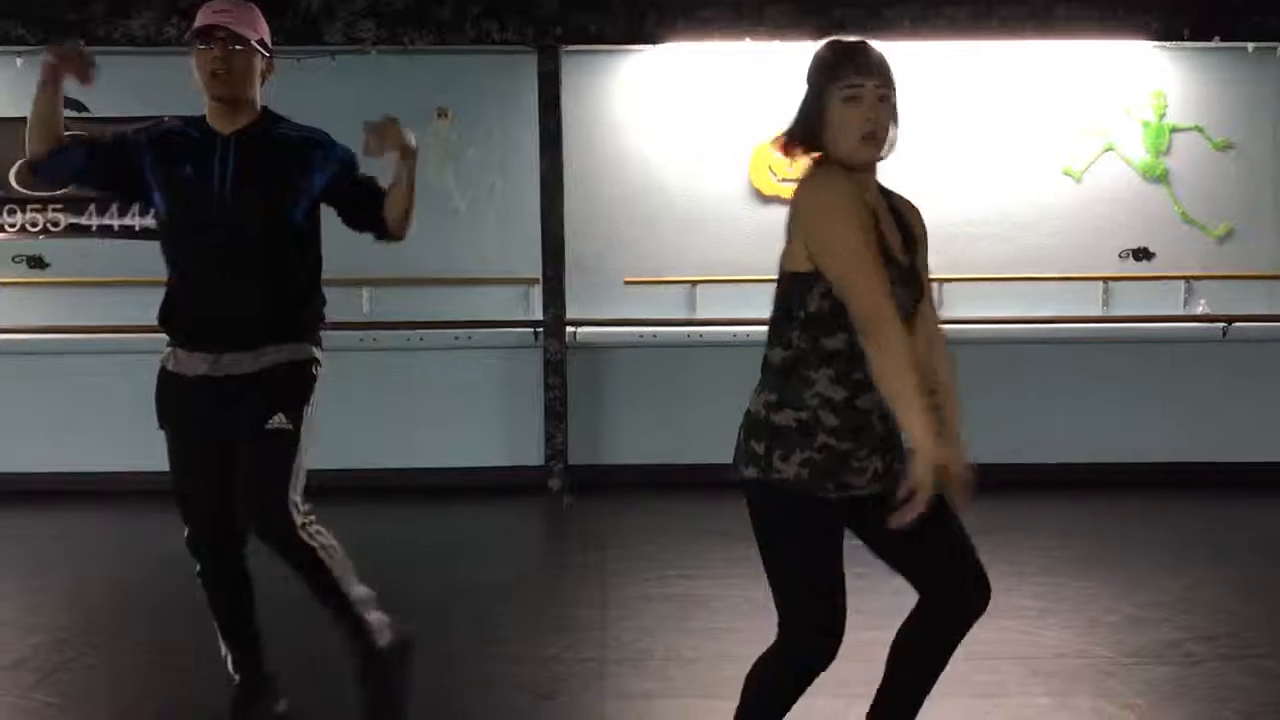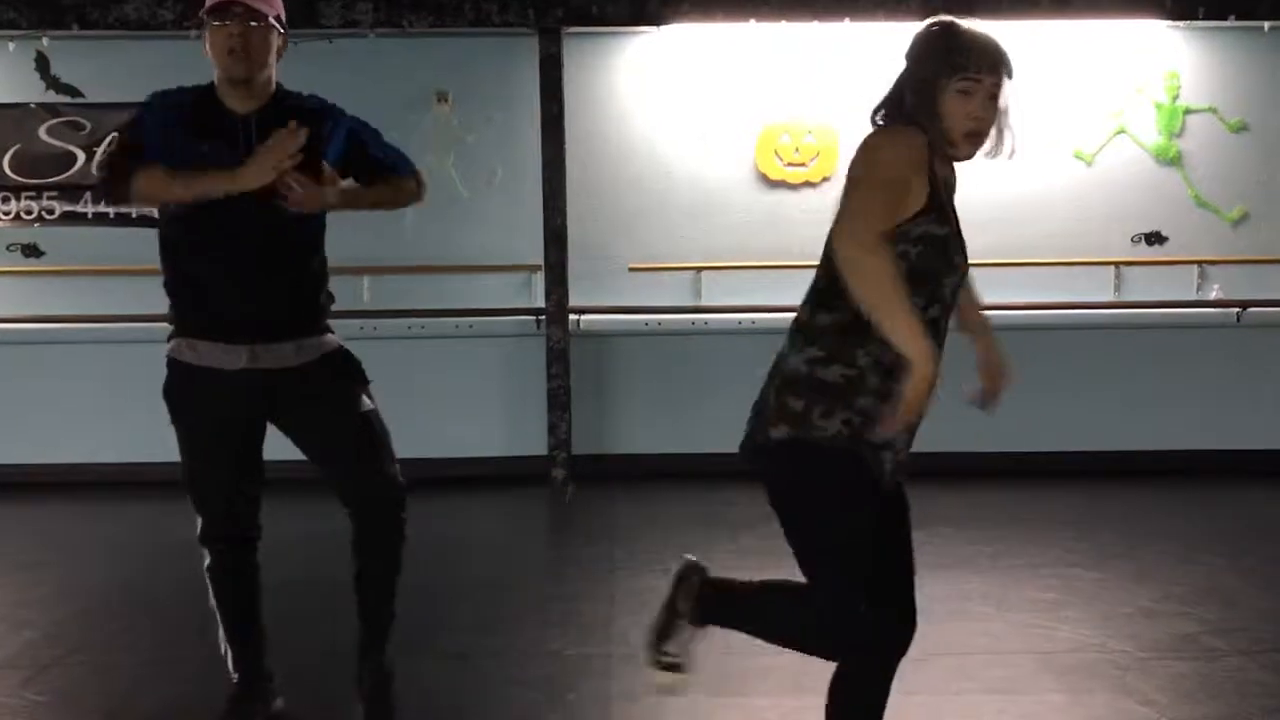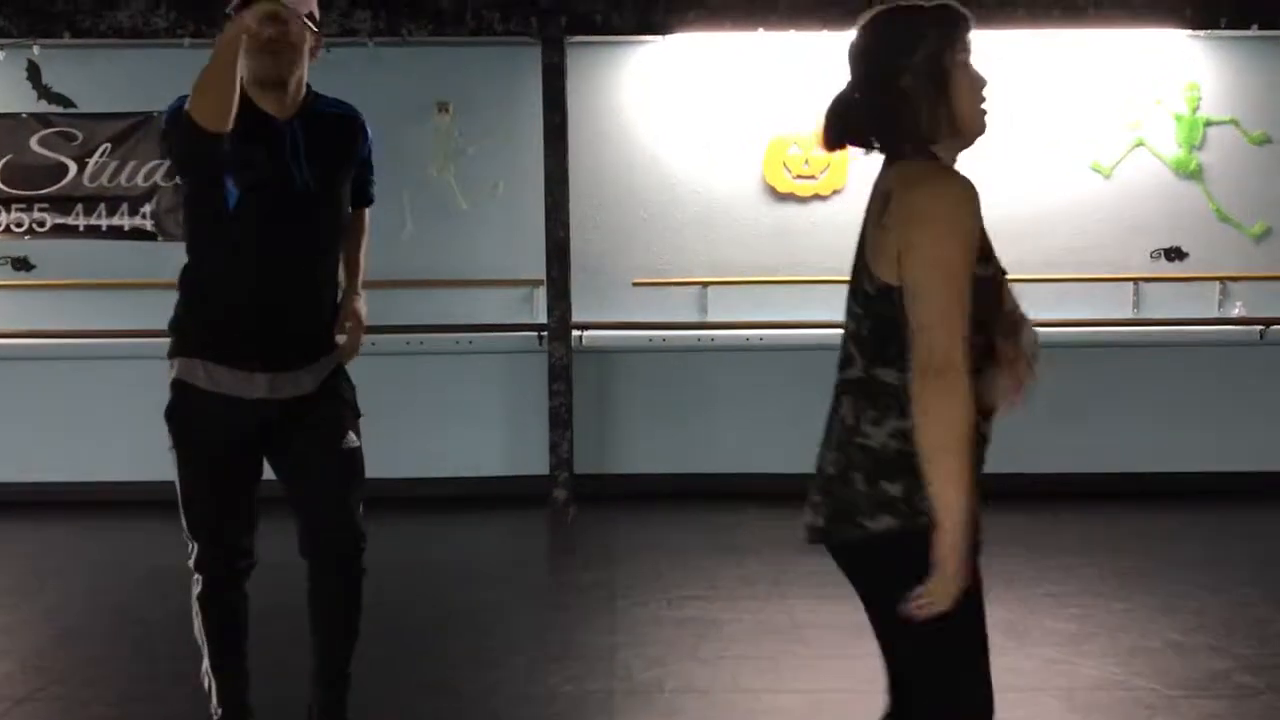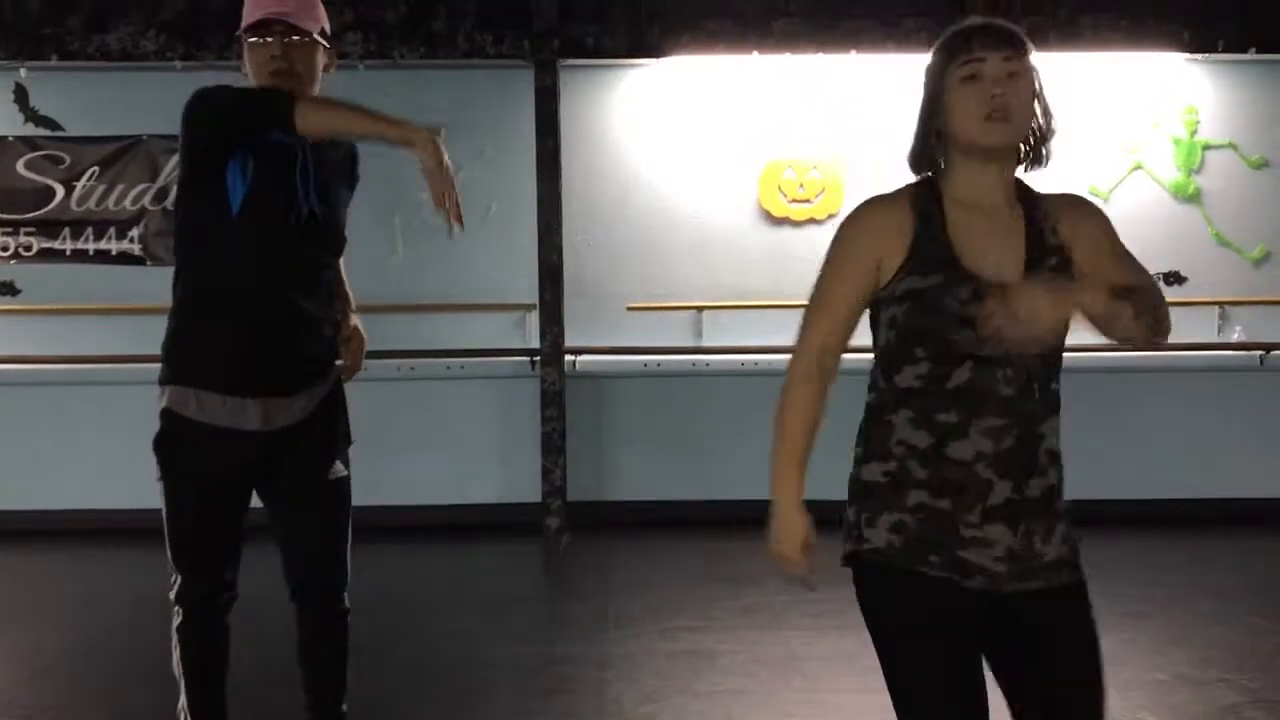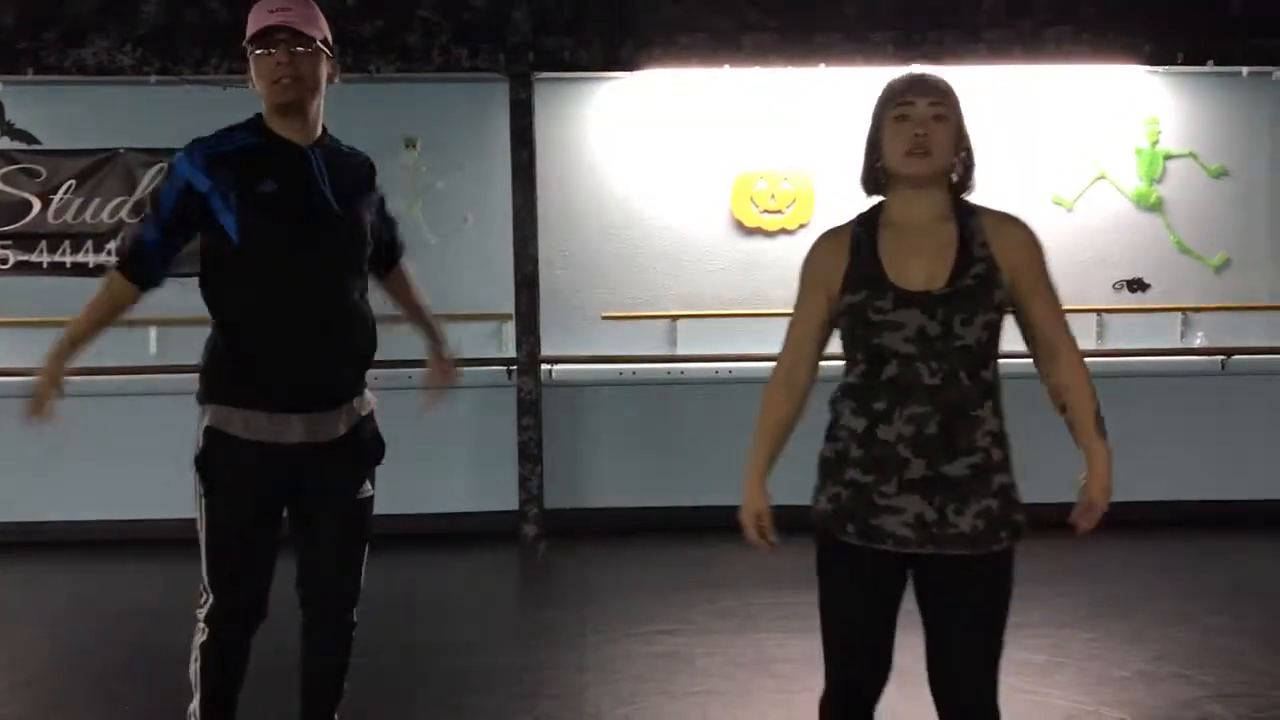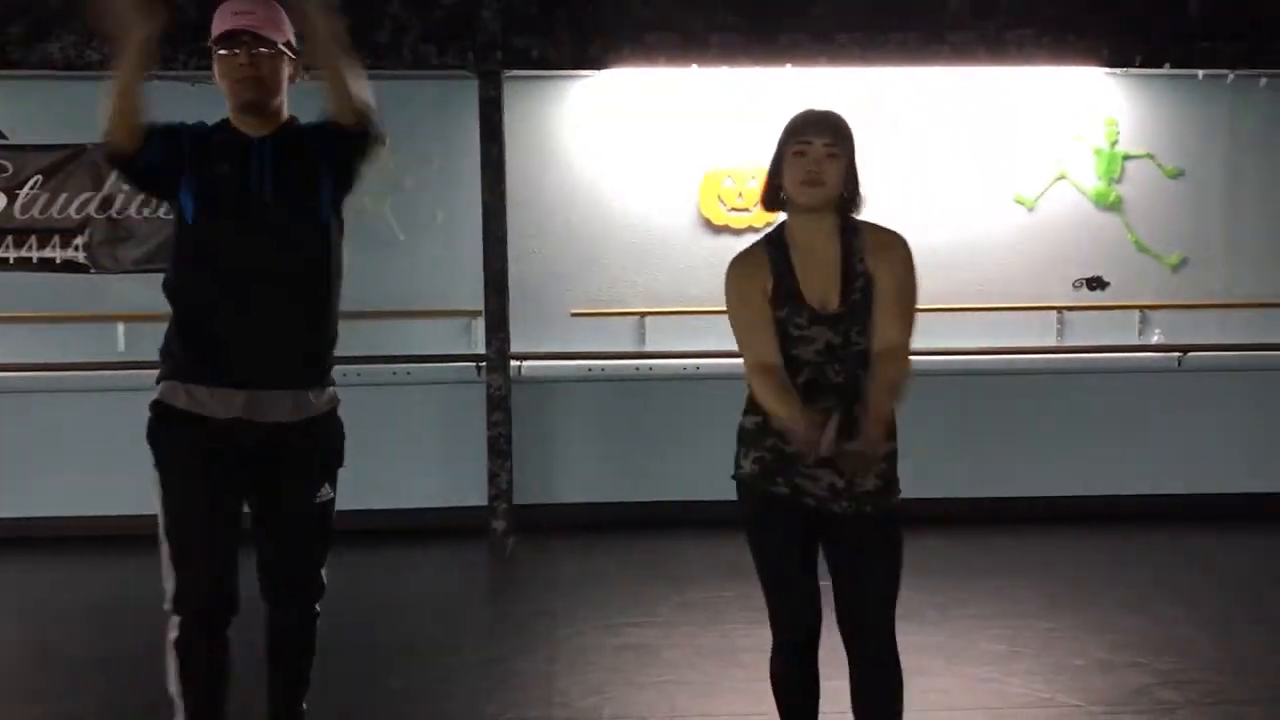
dt=0.5s
person 1, frame 1
left shoulder: (307, 150)
right shoulder: (157, 149)
left elbow: (390, 225)
right elbow: (45, 166)
left wrist: (401, 157)
right wrist: (53, 81)
left hip: (276, 361)
right hip: (190, 369)
left knee: (277, 513)
right knee: (209, 535)
left ankle: (379, 646)
person 1, frame 2
left shoulder: (323, 124)
right shoulder: (172, 116)
left elbow: (407, 183)
right elbow: (120, 182)
left wrist: (339, 199)
right wrist: (242, 176)
left hip: (305, 350)
right hip: (206, 361)
left knee: (379, 494)
right knee: (225, 530)
left ankle: (373, 662)
person 1, frame 3
left shoulder: (345, 128)
right shoulder: (201, 126)
right elbow: (206, 129)
left wrist: (353, 292)
left hip: (313, 377)
right hip: (214, 380)
left knee: (339, 545)
right knee: (218, 559)
person 1, frame 4
left shoulder: (340, 156)
right shoulder: (216, 125)
right elbow: (280, 109)
left wrist: (346, 315)
right wrist: (417, 139)
left hip: (307, 407)
right hip: (206, 409)
left knee: (324, 588)
right knee: (201, 592)
person 1, frame 5
left shoulder: (357, 172)
right shoulder: (212, 163)
left elbow: (384, 260)
right elbow: (142, 264)
left wrist: (431, 335)
right wrist: (62, 352)
left hip: (343, 425)
right hip: (244, 427)
left knee: (333, 602)
right knee: (231, 603)
person 1, frame 6
left shoulder: (325, 153)
right shoulder: (186, 152)
left elbow: (357, 117)
right elbow: (125, 150)
left hip: (301, 413)
right hip: (198, 410)
left knee: (296, 591)
right knee: (199, 598)
person 2, frame 1
left shoulder: (901, 214)
right shoulder: (826, 199)
left elbow: (923, 335)
right elbow: (875, 321)
left wrist: (952, 442)
right wrist: (926, 442)
left hip: (871, 456)
right hip: (792, 461)
left knee: (961, 591)
right knee: (811, 637)
person 2, frame 2
left shoulder: (936, 172)
right shoulder: (897, 148)
left elbow: (941, 268)
right elbow: (854, 239)
left wrist: (985, 340)
right wrist: (918, 352)
left hip: (866, 440)
right hip: (817, 427)
left knee: (889, 627)
right knee: (853, 623)
right ankle: (702, 597)
person 2, frame 3
left shoulder: (926, 190)
right shoulder: (934, 194)
left elbow: (991, 321)
right elbow: (936, 368)
left wrist: (1013, 358)
right wrist: (952, 528)
left hip: (904, 499)
right hip: (898, 501)
person 2, frame 4
left shoulder: (1070, 222)
right shoulder: (886, 224)
left elbow: (1151, 325)
right elbow: (812, 362)
left wrist: (1076, 299)
right wrist: (787, 498)
left hip: (1031, 536)
right hip: (908, 540)
person 2, frame 5
left shoulder: (1003, 241)
right shoulder: (837, 252)
left elbow: (1057, 353)
right elbow: (794, 373)
left wrist: (1098, 459)
right wrist: (755, 477)
left hip: (971, 508)
right hip: (857, 503)
person 2, frame 6
left shoulder: (884, 251)
right shoulder: (751, 268)
left elbow: (891, 357)
right elbow: (763, 368)
left wrist: (874, 422)
right wrist: (799, 423)
left hip: (864, 472)
right hip: (775, 471)
left knee: (872, 637)
right knee: (794, 632)
